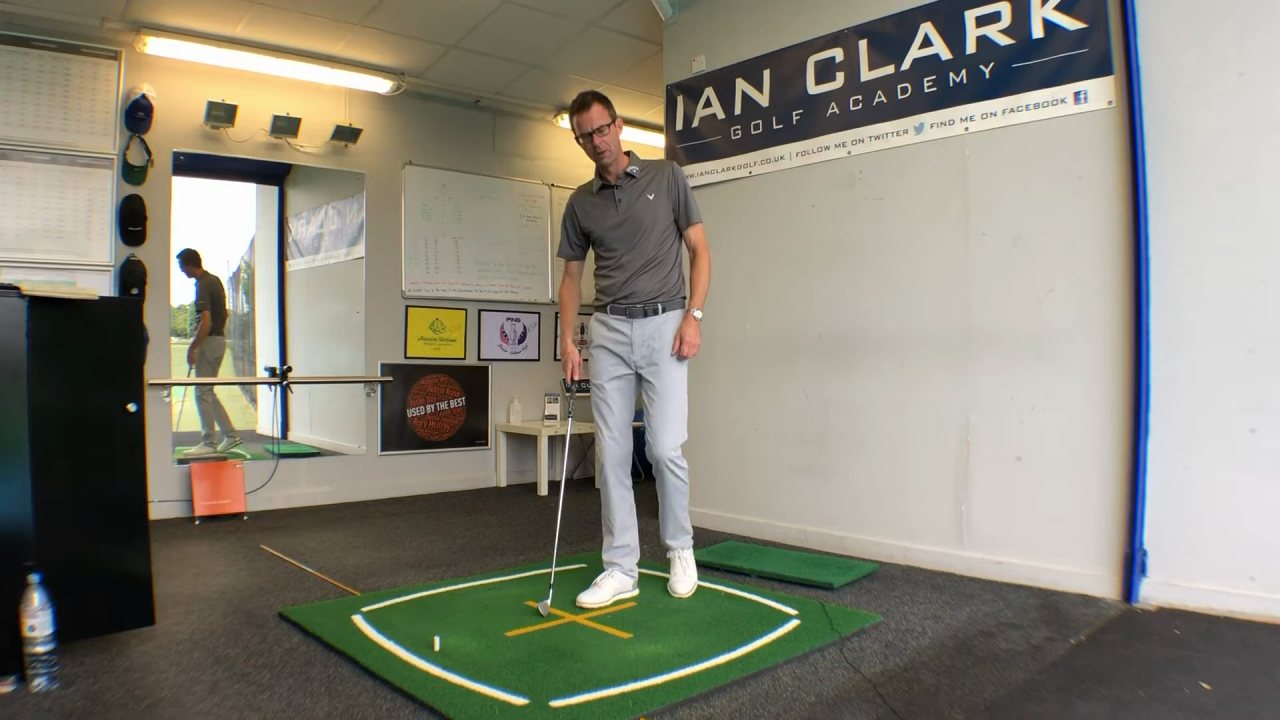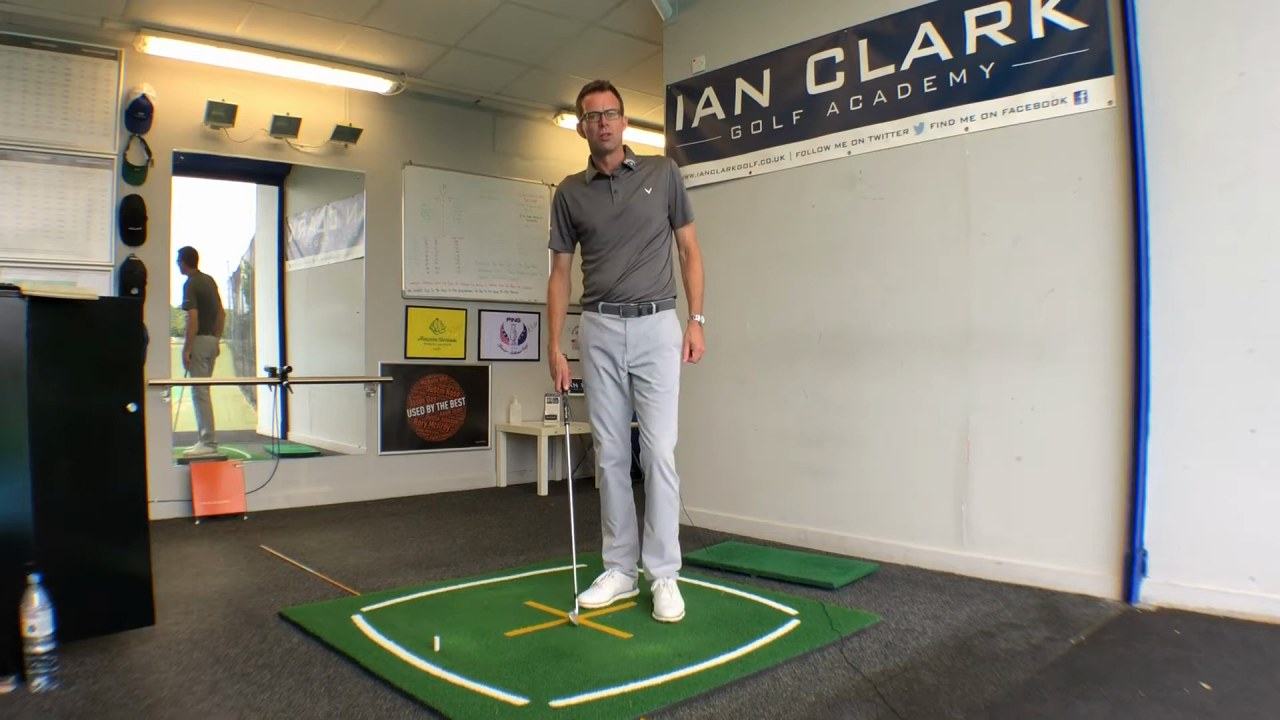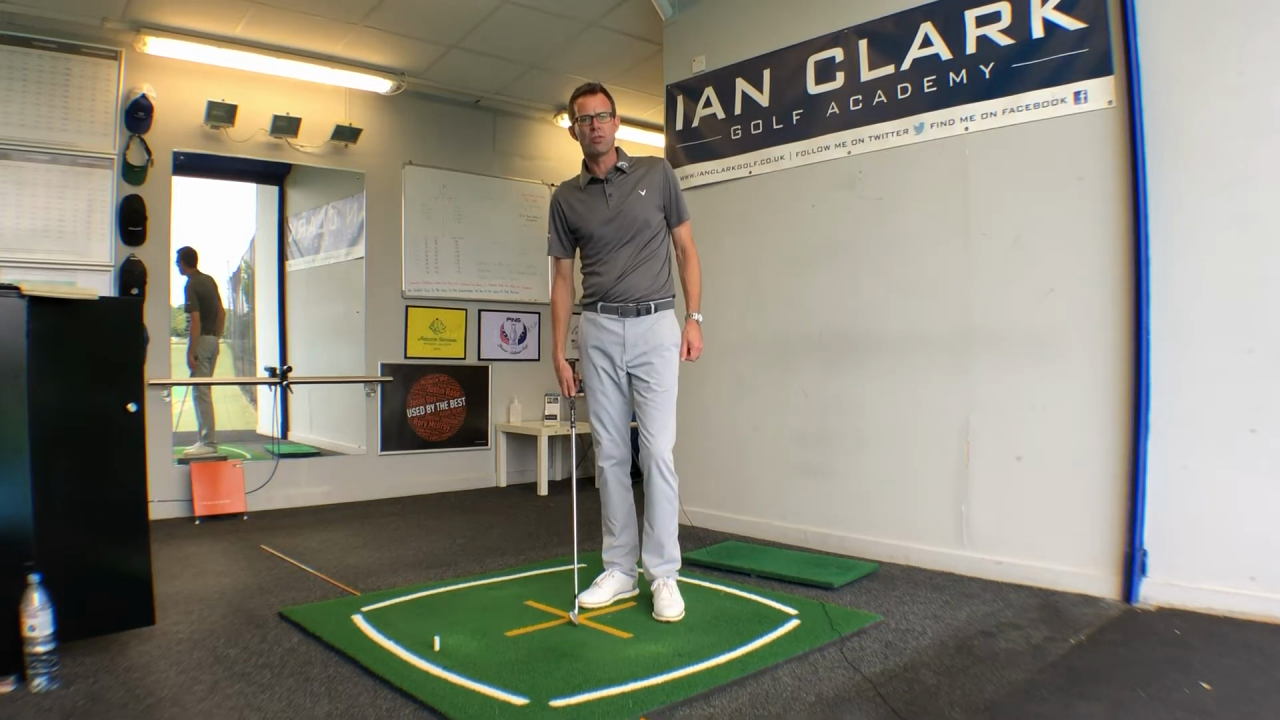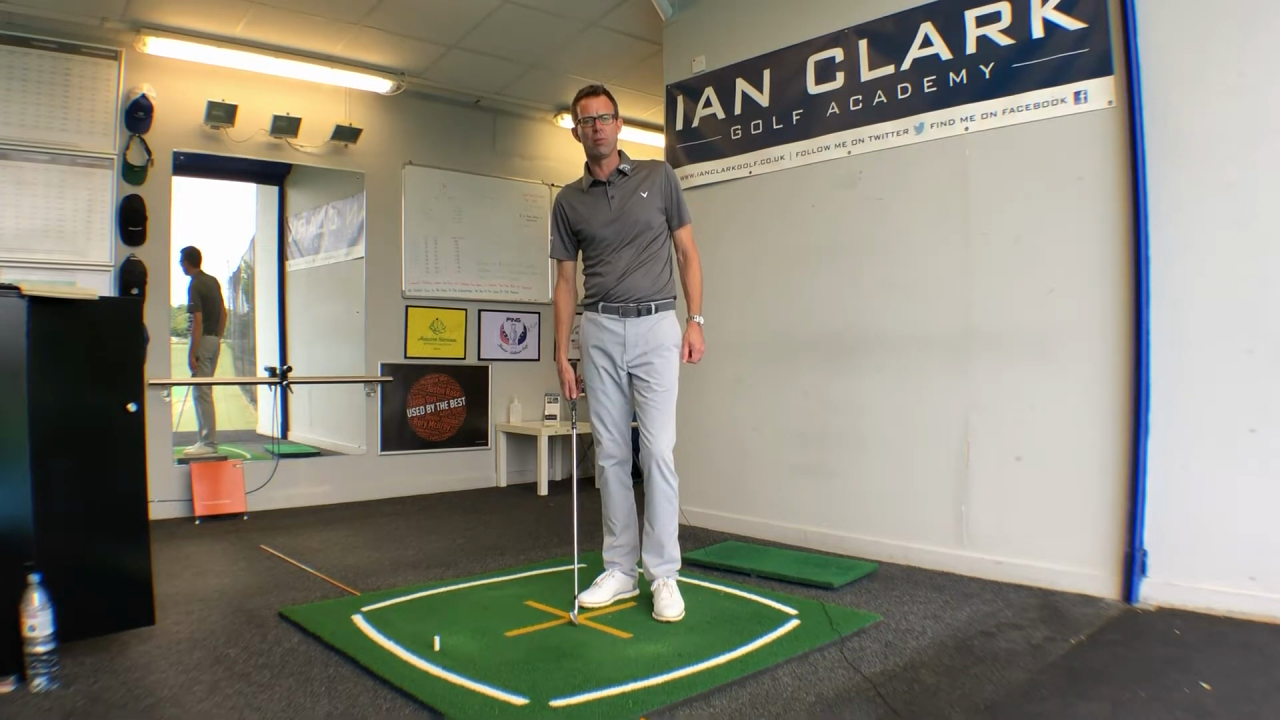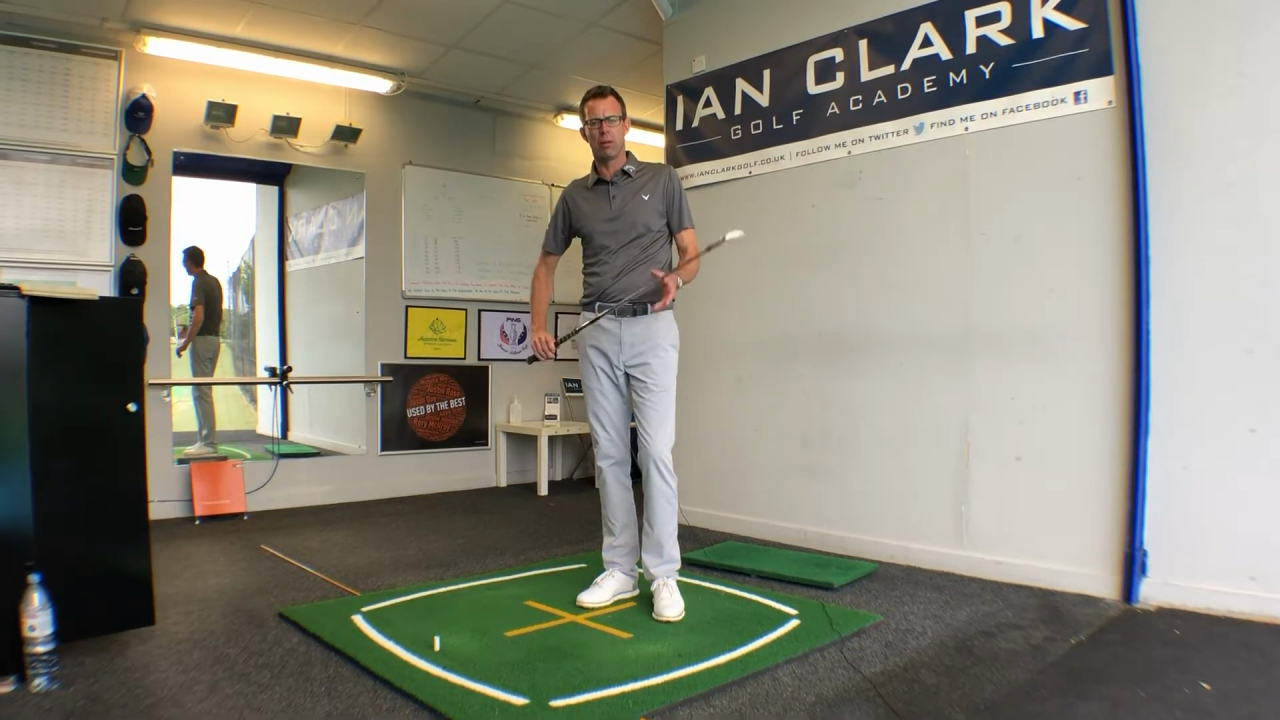
dt=1s
person 1, frame 1
left shoulder: (667, 177)
right shoulder: (580, 202)
left elbow: (699, 250)
right elbow: (571, 276)
left wrist: (692, 316)
right wrist: (567, 339)
left hip: (663, 325)
right hip: (608, 332)
left knee: (665, 448)
right knee: (612, 453)
left ankle: (679, 548)
right ankle: (621, 568)
person 1, frame 2
left shoulder: (663, 172)
right shoulder: (569, 192)
left elbow: (689, 250)
right elbow: (560, 272)
left wrist: (696, 320)
right wrist: (554, 346)
left hip: (655, 326)
right hip: (599, 329)
left knee: (659, 452)
right knee: (611, 455)
left ankle: (664, 574)
right ankle: (620, 568)
person 1, frame 3
left shoulder: (656, 173)
right shoulder: (566, 198)
left elbow: (685, 249)
right elbow: (562, 278)
left wrist: (693, 318)
right wrist: (558, 353)
left hip: (654, 325)
right hip: (599, 331)
left knee: (657, 450)
right knee: (610, 454)
left ankle: (663, 574)
right ankle: (620, 569)
person 1, frame 4
left shoulder: (658, 176)
right shoulder: (568, 200)
left elbow: (687, 252)
right elbow: (565, 280)
left wrist: (695, 320)
right wrist: (561, 356)
left hip: (655, 325)
right hip: (599, 330)
left knee: (658, 451)
right knee: (610, 453)
left ankle: (664, 574)
right ankle: (620, 568)
person 1, frame 5
left shoulder: (662, 179)
right shoulder: (574, 196)
left elbow: (690, 251)
right elbow: (546, 265)
left wrist: (677, 279)
right wrist: (539, 326)
left hip: (652, 327)
right hip: (597, 331)
left knee: (656, 450)
right knee: (609, 453)
left ankle: (662, 573)
right ankle: (620, 569)
person 2, frame 1
left shoulder: (203, 285)
right shoulder: (214, 280)
left elbow: (206, 322)
left wrist: (192, 348)
left hip: (209, 341)
right hip: (218, 339)
left knee: (203, 393)
right knee: (208, 391)
left ankle: (208, 443)
right ankle: (231, 434)
person 2, frame 2
left shoulder: (191, 284)
right shoulder: (209, 280)
left elbow: (193, 320)
right elbow: (221, 313)
left wrist: (186, 350)
left hip: (199, 340)
right hip: (211, 339)
left knee: (200, 391)
right knee: (202, 390)
left ankle: (208, 442)
right ankle: (205, 439)
person 2, frame 3
left shoulder: (191, 285)
right shoulder: (209, 280)
left elbow: (195, 321)
right elbow: (221, 312)
left wrist: (190, 352)
left hip: (201, 340)
right hip: (212, 339)
left knee: (201, 392)
right knee: (203, 390)
left ankle: (208, 442)
right ankle: (205, 439)
person 2, frame 4
left shoulder: (195, 285)
right shoulder: (212, 281)
left elbow: (198, 322)
right elbow: (223, 313)
left wrist: (192, 354)
left hip: (202, 340)
right hip: (214, 339)
left knee: (202, 392)
right knee: (204, 391)
left ankle: (208, 442)
right ankle: (205, 439)
person 2, frame 5
left shoulder: (199, 283)
right shoulder: (214, 281)
left elbow: (199, 317)
left wrist: (186, 342)
right wrist: (190, 331)
left hip: (202, 340)
right hip: (214, 338)
left knee: (202, 392)
right knee: (201, 391)
left ankle: (209, 442)
right ankle: (205, 439)
